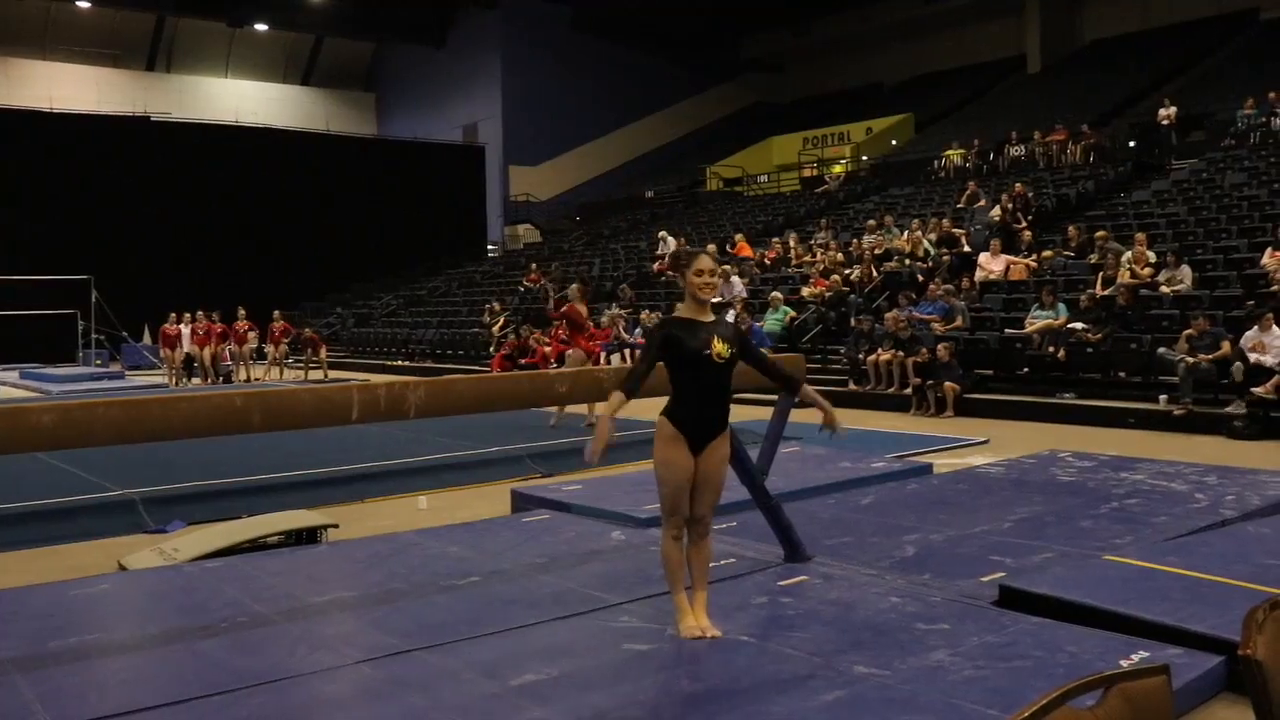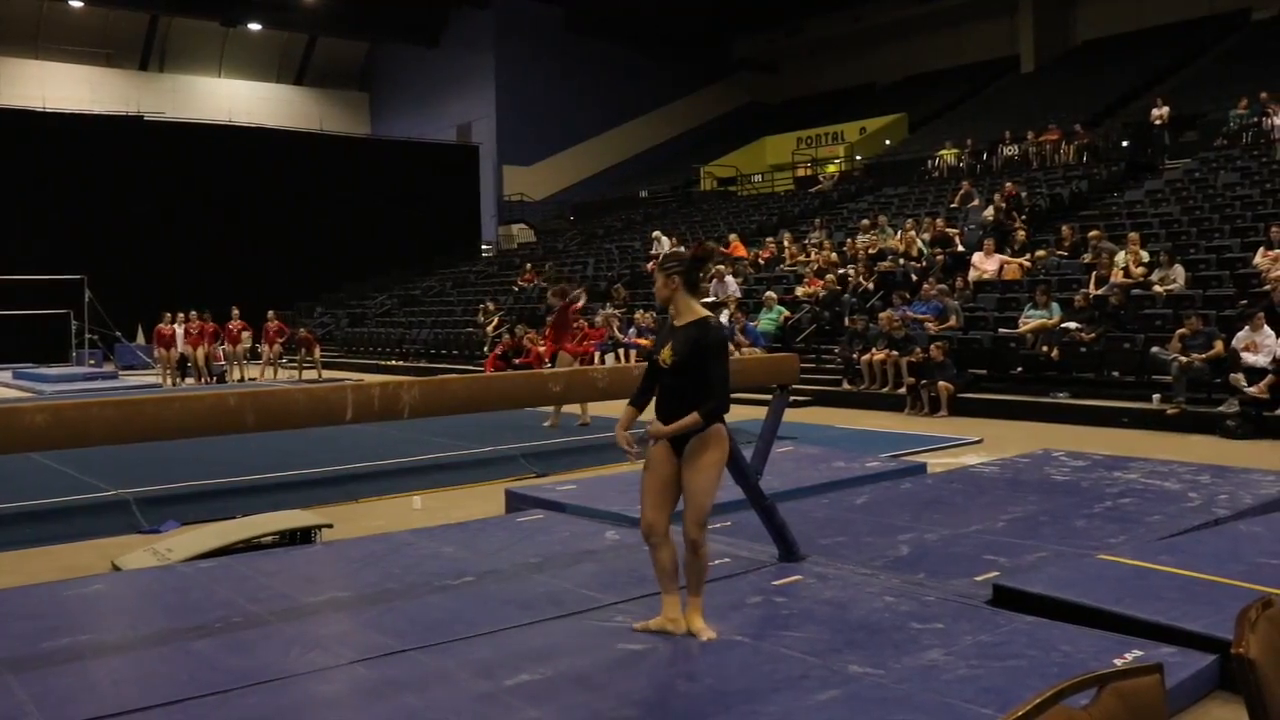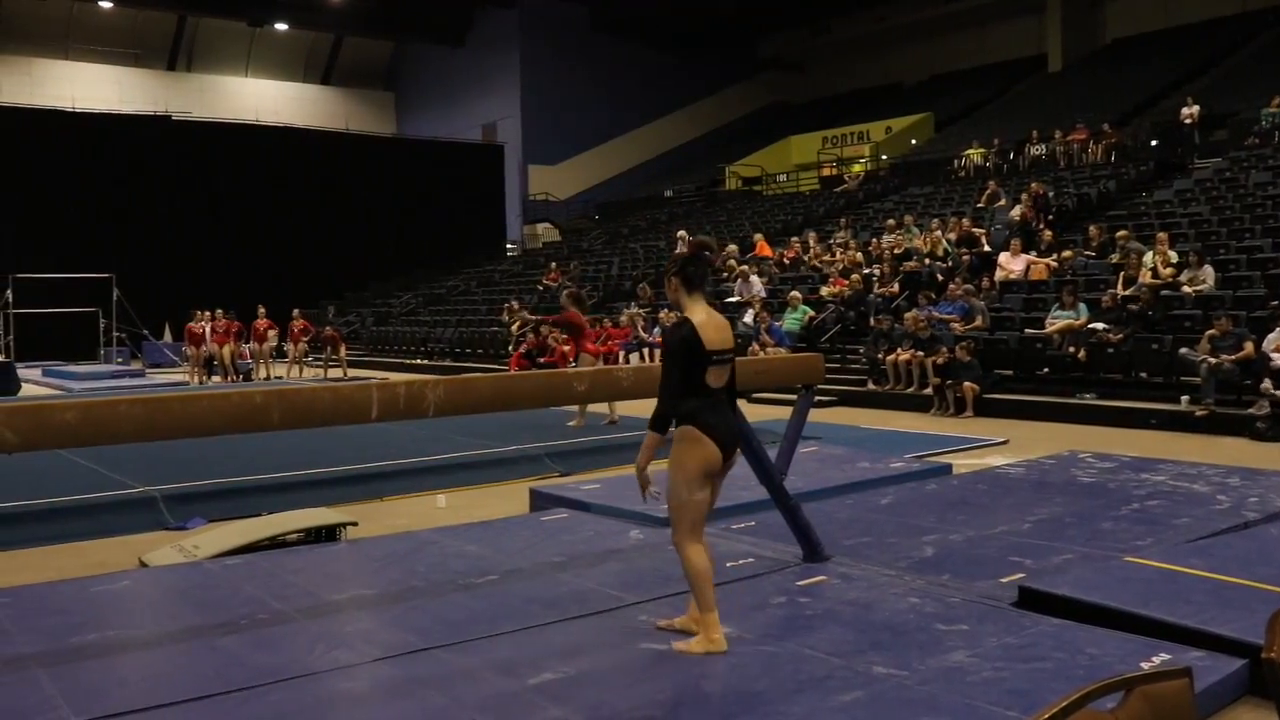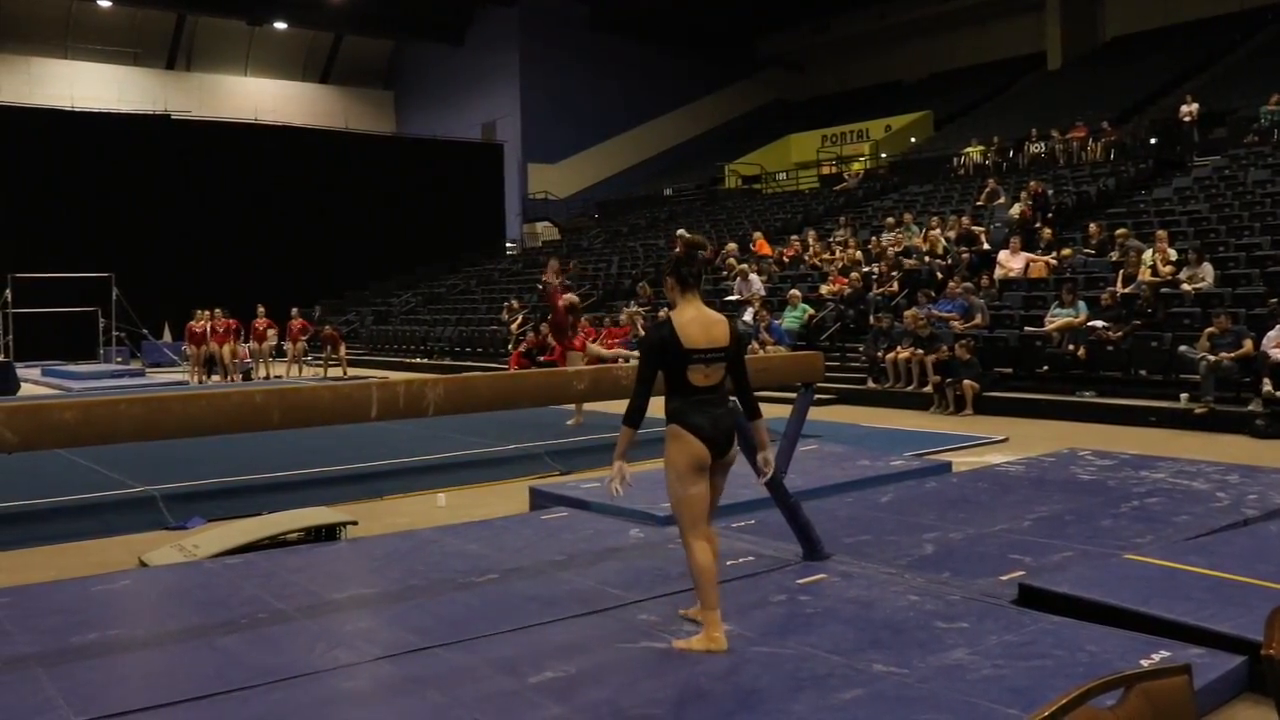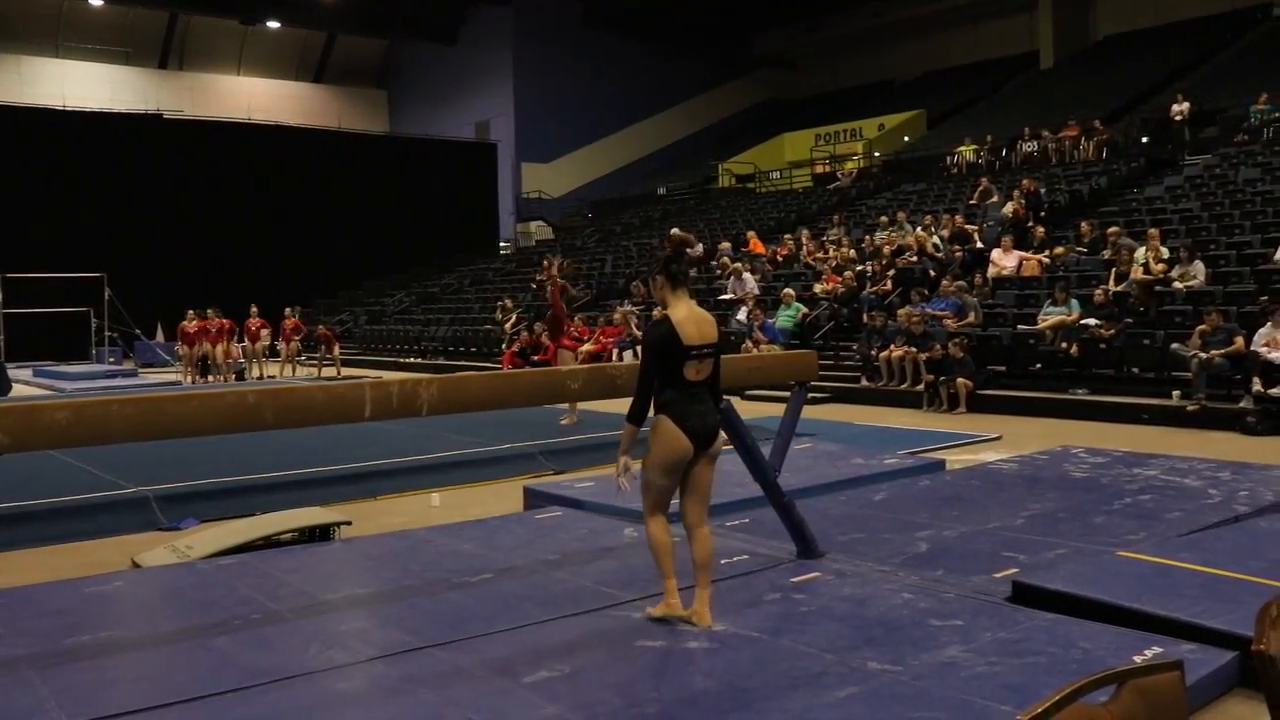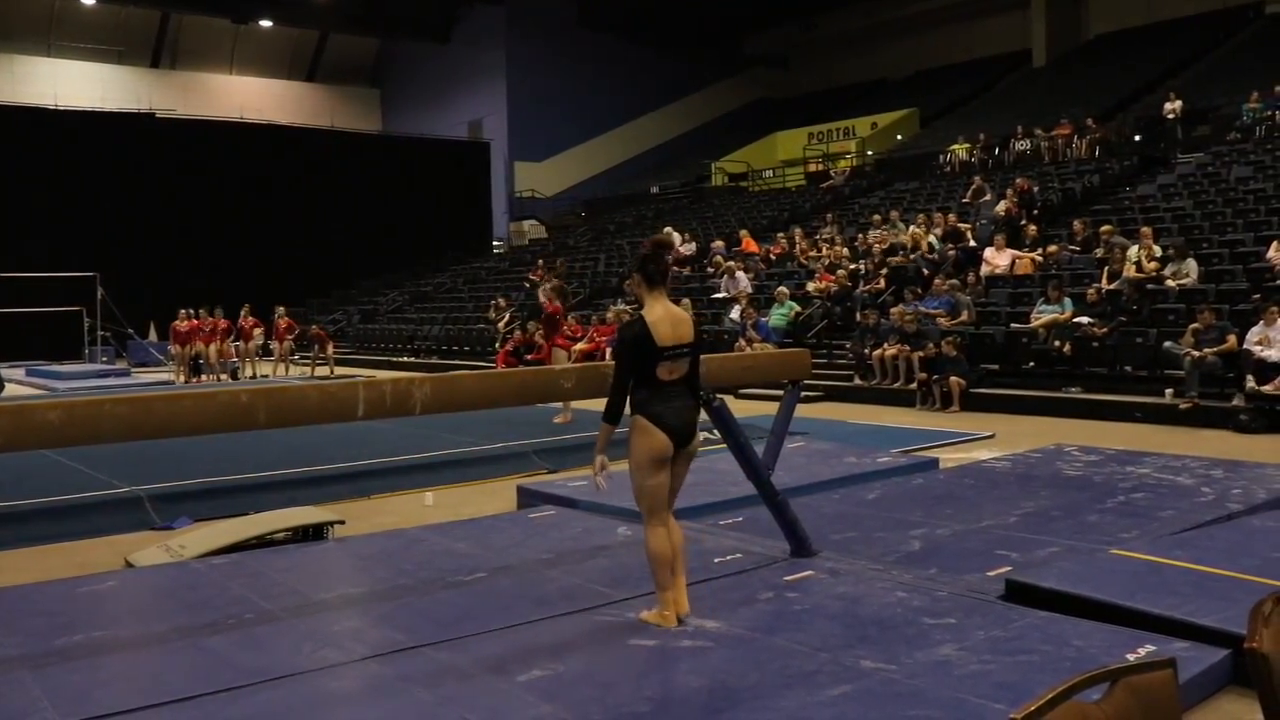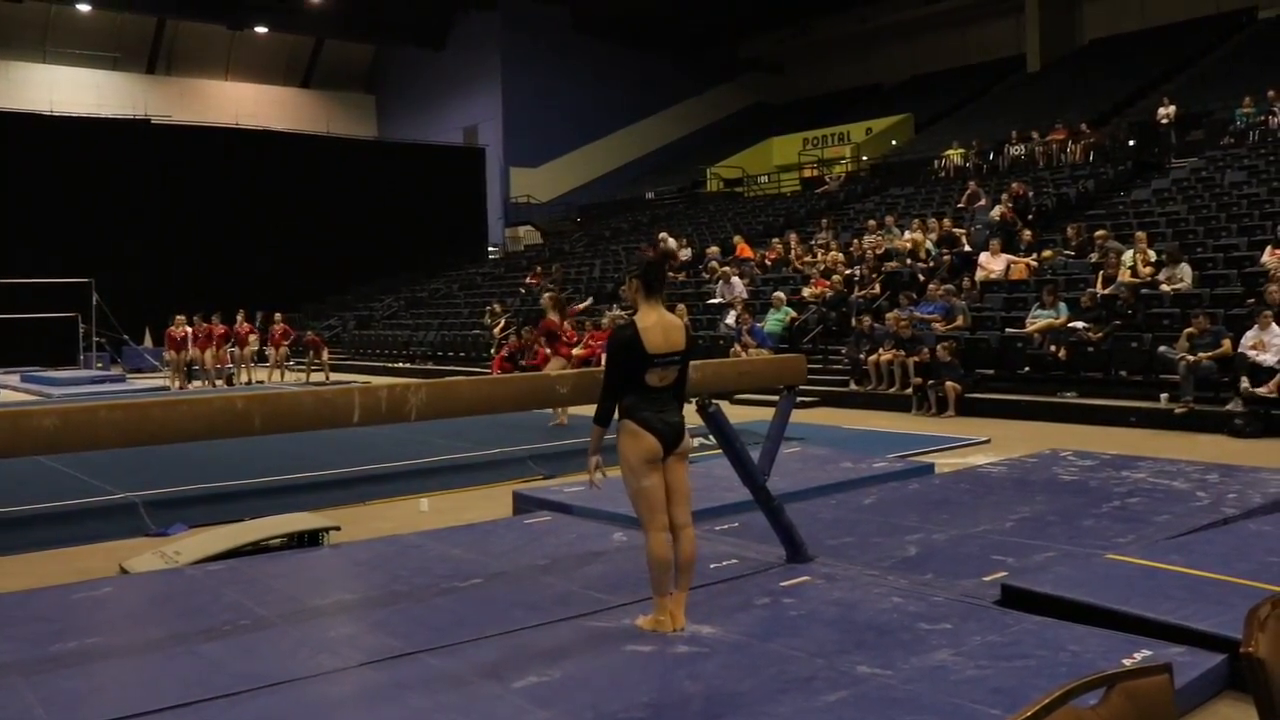
dt=0.5s
person 1, frame 1
left shoulder: (729, 329)
right shoulder: (672, 329)
left elbow: (769, 370)
right elbow: (639, 372)
left wrist: (819, 403)
right wrist: (607, 417)
left hip: (715, 434)
right hip: (677, 432)
left knee: (700, 526)
right knee: (675, 525)
left ankle: (700, 608)
right ankle: (683, 610)
person 1, frame 2
left shoulder: (709, 331)
right shoulder: (668, 329)
left elbow: (718, 401)
right elbow: (648, 383)
left wrist: (670, 431)
right wrist: (624, 423)
left hip: (705, 439)
right hip: (667, 440)
left knee: (693, 534)
right knee: (652, 527)
left ankle: (694, 612)
right ankle: (671, 613)
person 1, frame 3
left shoulder: (679, 332)
right shoulder: (722, 324)
left elbow: (668, 403)
left wrist: (642, 462)
left hip: (698, 438)
right hip: (726, 433)
left knee: (686, 538)
right knee: (694, 531)
left ankle: (712, 632)
right ankle: (697, 615)
person 1, frame 4
left shoulder: (663, 332)
right shoulder: (727, 326)
left elbow: (641, 397)
right elbow: (745, 390)
left wrist: (619, 456)
right wrist: (764, 445)
left hip: (688, 434)
right hip: (724, 431)
left knee: (693, 535)
right knee: (703, 524)
left ankle: (713, 630)
right ankle: (707, 607)
person 1, frame 5
left shoulder: (660, 329)
right shoulder: (711, 322)
left elbow: (644, 394)
left wrist: (624, 451)
left hip: (674, 427)
right hip: (708, 424)
left knee: (654, 512)
right knee: (698, 521)
left ankle: (671, 599)
right ankle: (702, 608)
person 1, frame 6
left shoulder: (634, 330)
right shoulder: (690, 323)
left elbow: (619, 393)
left wrist: (600, 450)
left hip: (652, 427)
right hip: (686, 422)
left knee: (654, 521)
right knee: (667, 513)
left ankle: (665, 609)
right ankle: (680, 598)
person 1, frame 7
left shoulder: (626, 334)
right shoulder: (682, 330)
left elbow: (610, 396)
left wrist: (593, 450)
left hip: (640, 432)
right hip: (675, 429)
left knee: (656, 527)
right knee: (682, 523)
left ankle: (661, 615)
right ankle: (679, 610)
